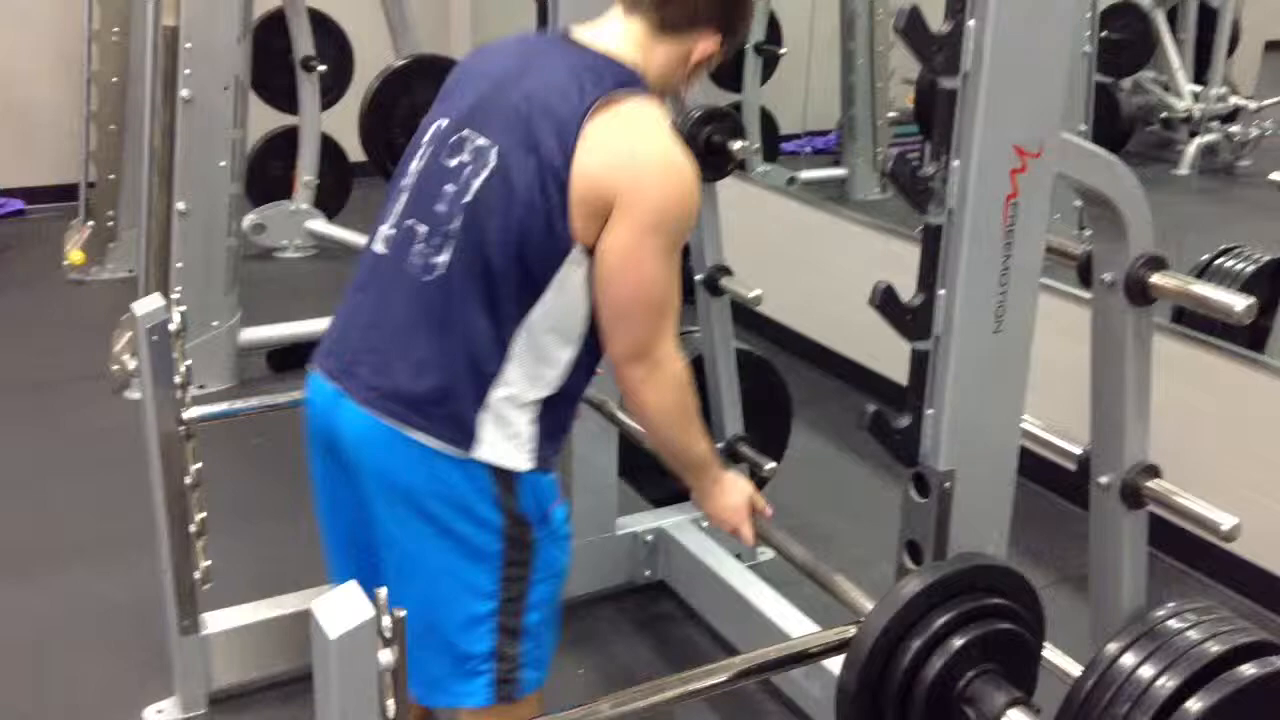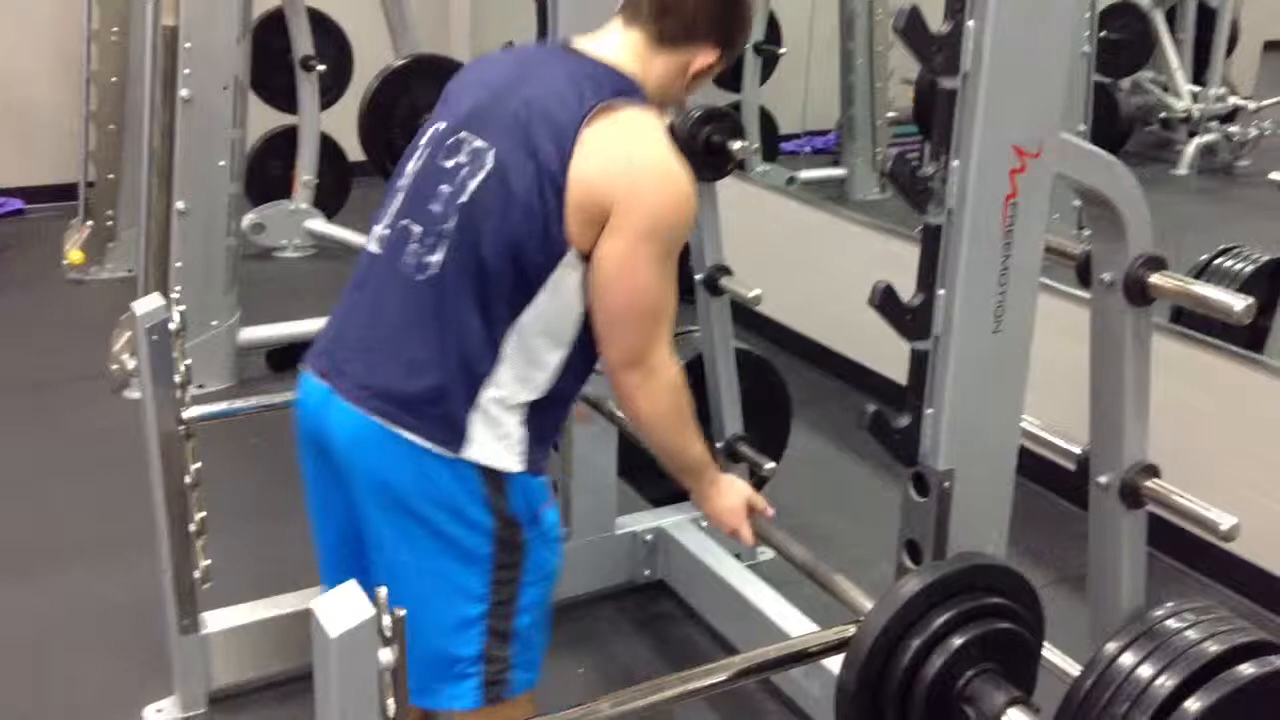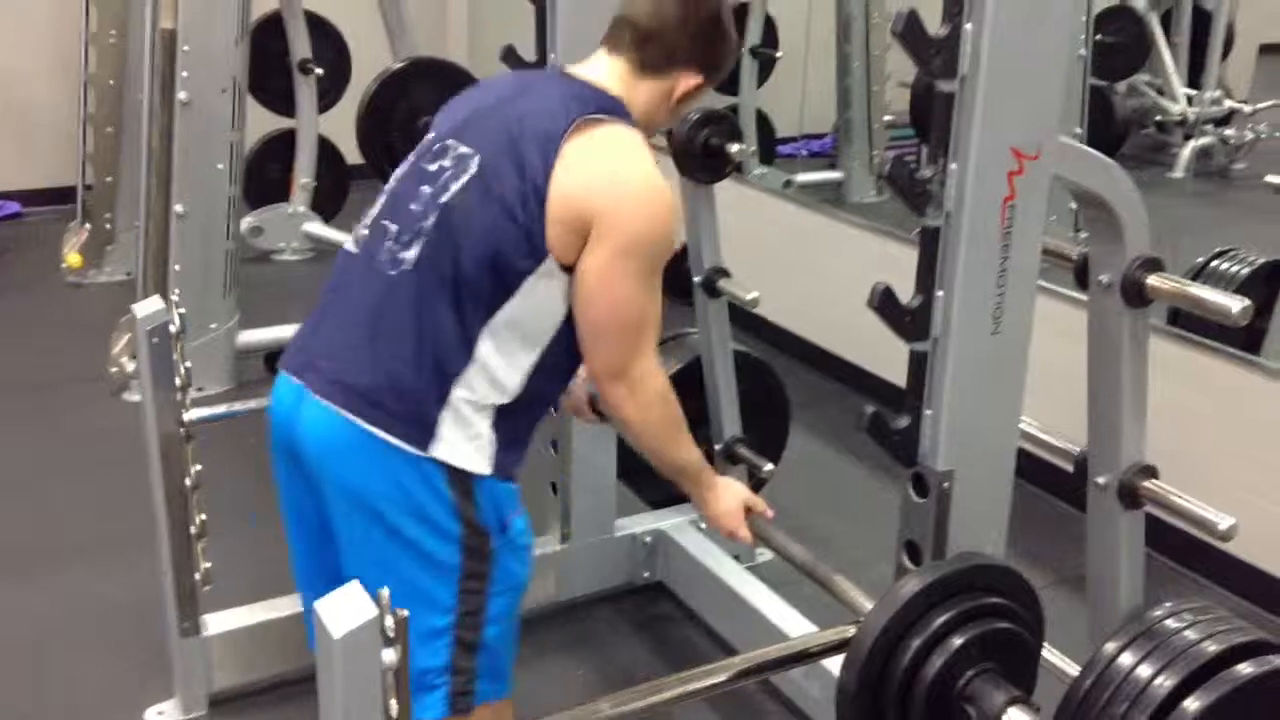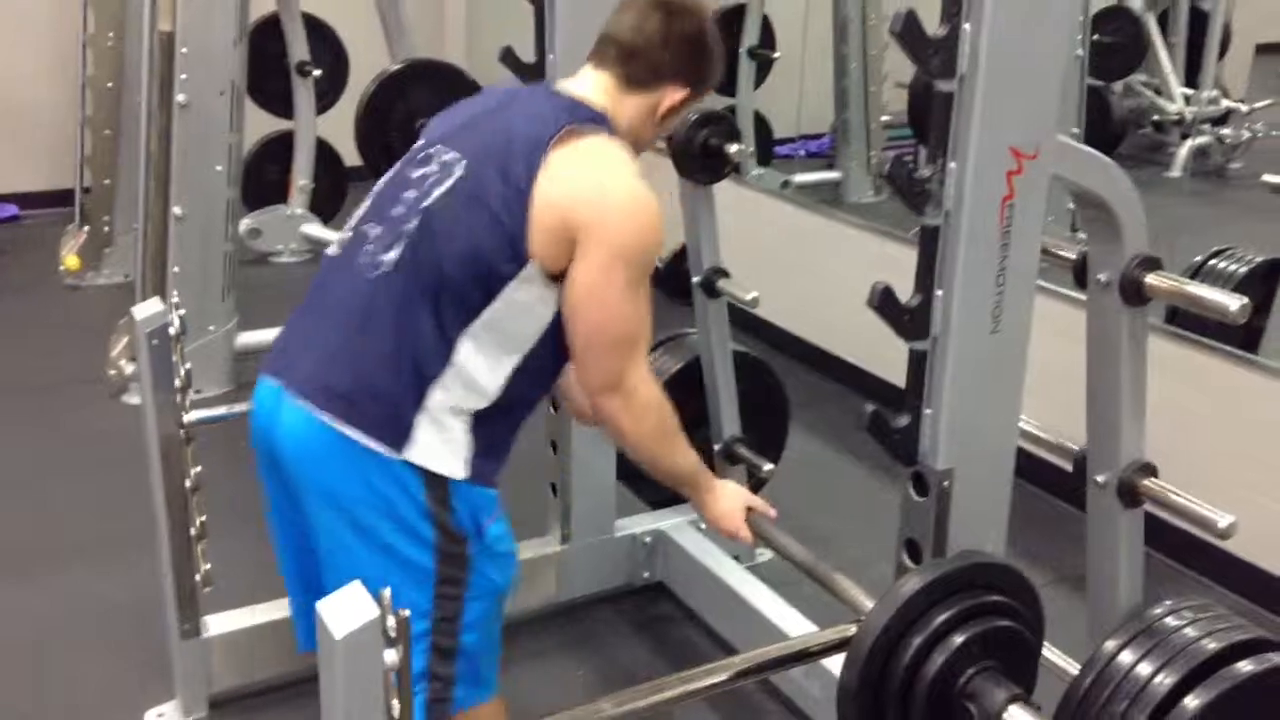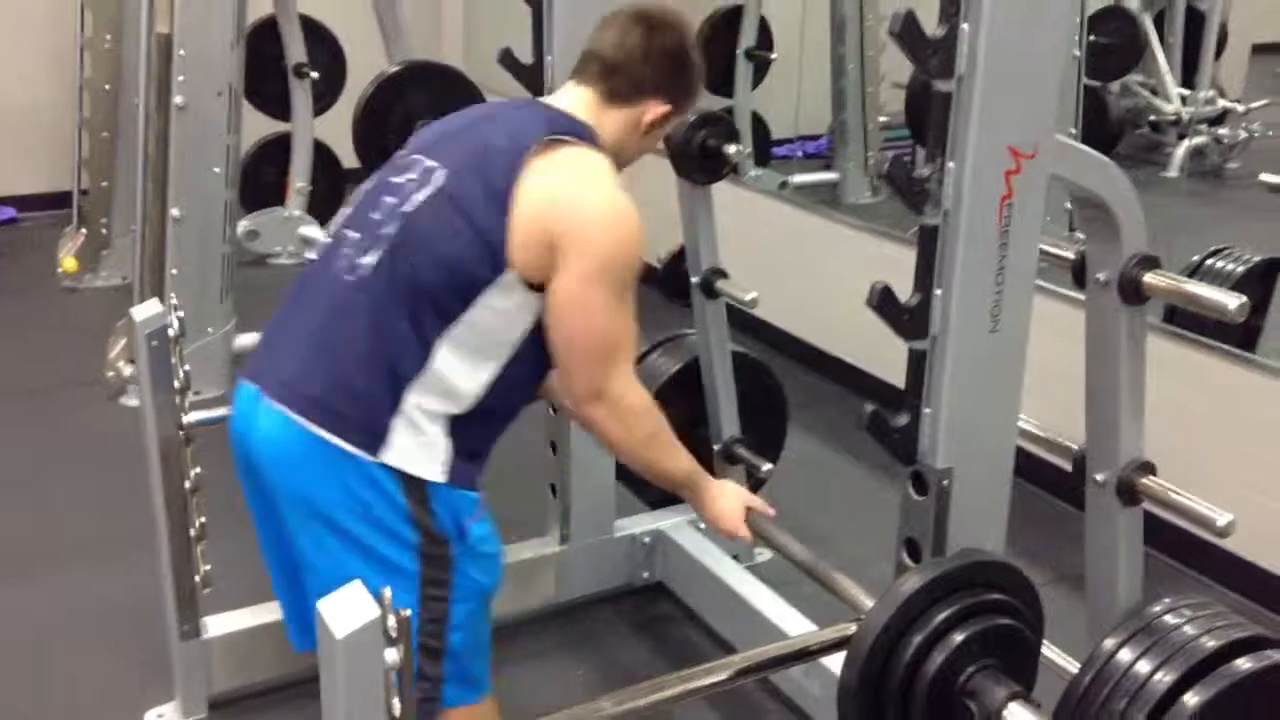
dt=0.1s
person 1, frame 1
left shoulder: (493, 62)
right shoulder: (647, 156)
right elbow: (642, 359)
right wrist: (710, 481)
left hip: (341, 391)
right hip: (450, 443)
left knee: (404, 651)
person 1, frame 2
left shoulder: (495, 71)
right shoulder: (644, 166)
right elbow: (638, 364)
right wrist: (707, 484)
left hip: (334, 391)
right hip: (443, 443)
left knee: (401, 649)
person 1, frame 3
left shoulder: (494, 97)
right shoulder: (627, 182)
right elbow: (623, 375)
left wrist: (557, 377)
right wrist: (705, 486)
left hip: (306, 397)
right hip: (410, 447)
person 1, frame 4
left shoulder: (487, 109)
right shoulder: (612, 194)
right elbow: (616, 386)
left wrist: (557, 378)
right wrist: (704, 489)
left hip: (289, 399)
right hip: (391, 450)
person 1, frame 5
left shoulder: (474, 128)
right shoulder: (593, 207)
right elbow: (602, 396)
left wrist: (555, 382)
right wrist: (703, 490)
left hip: (267, 407)
right hip: (362, 450)
